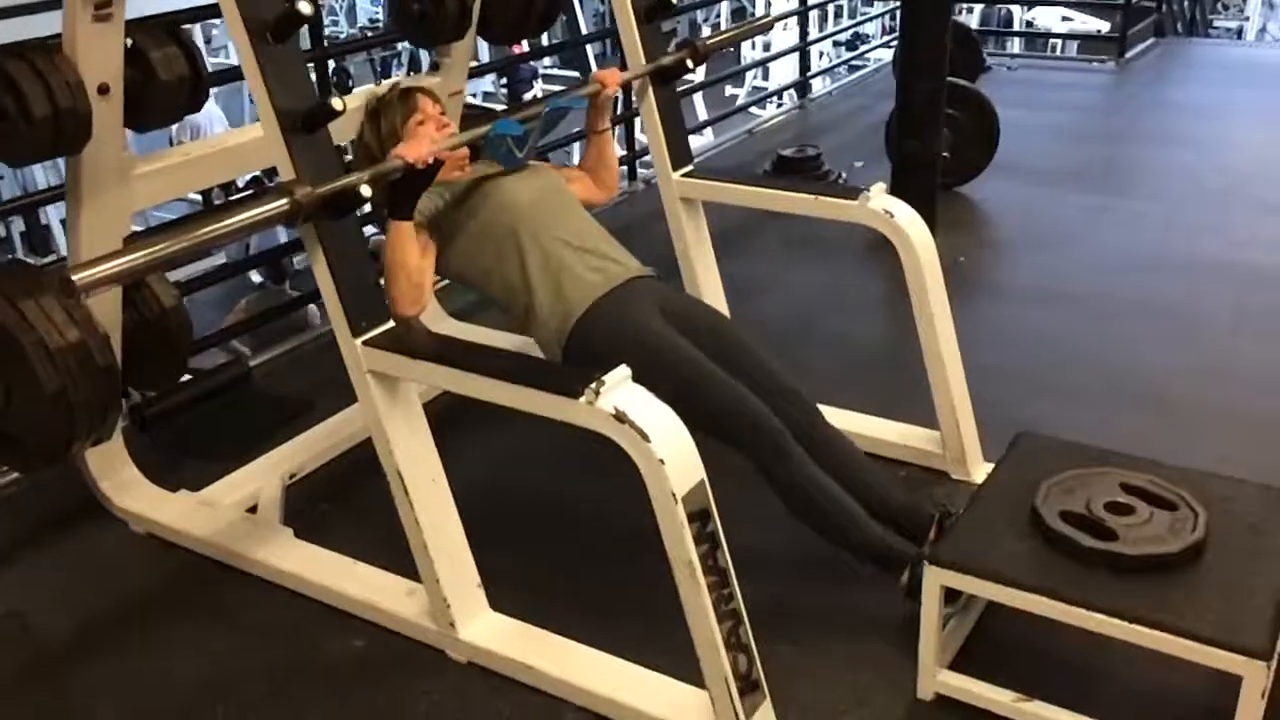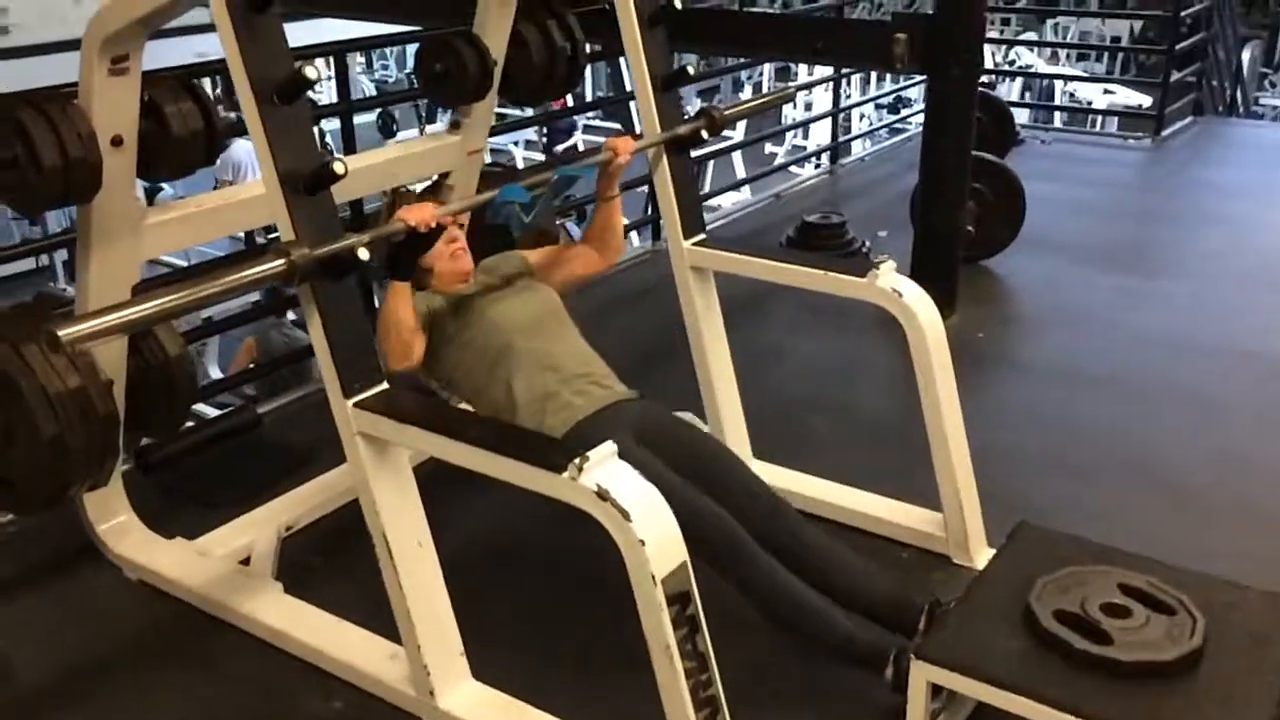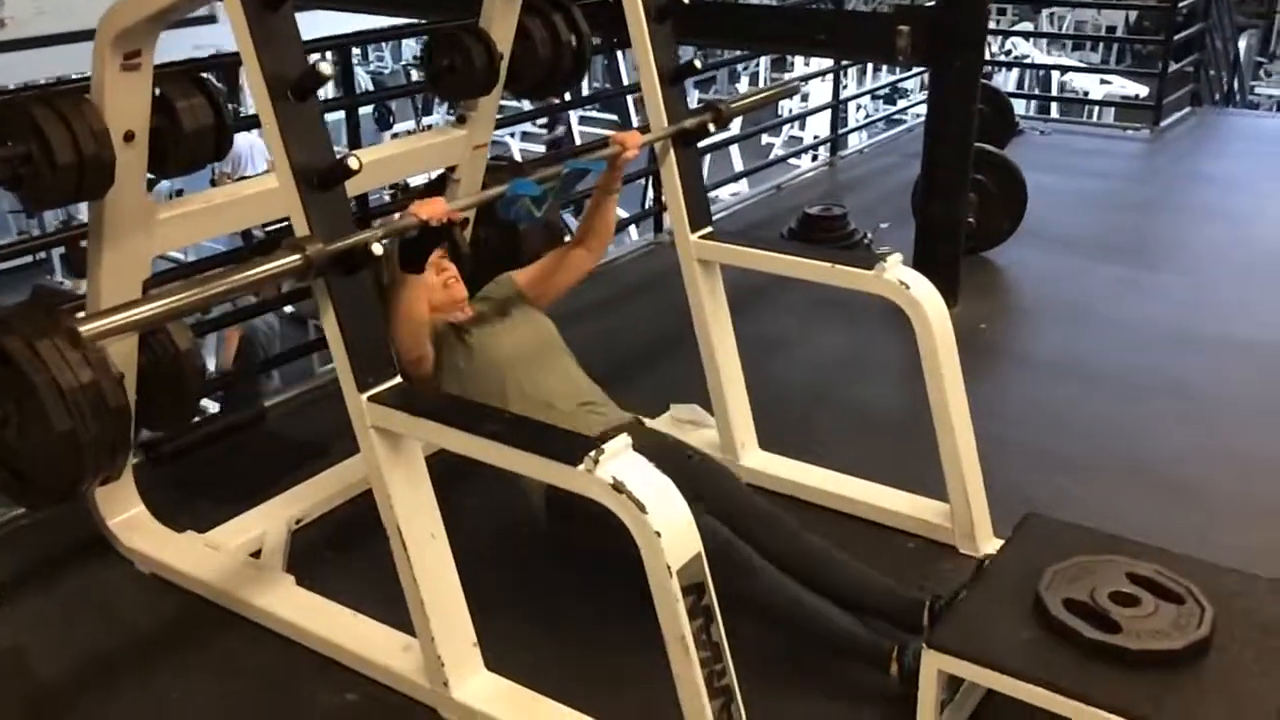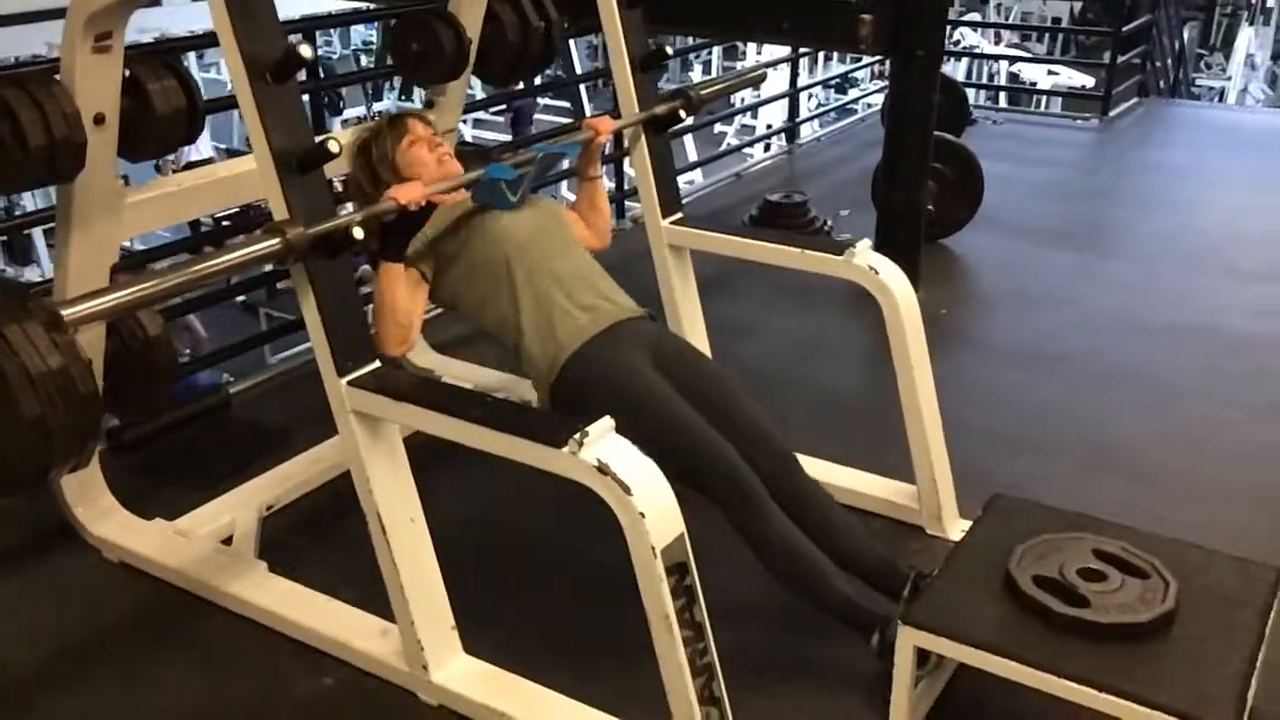
dt=0.5s
person 1, frame 1
left shoulder: (502, 168)
right shoulder: (430, 211)
left elbow: (599, 186)
right elbow: (407, 305)
left wrist: (598, 112)
right wrist: (401, 198)
left hip: (646, 292)
right hip: (594, 327)
left knee: (794, 411)
right knee: (760, 433)
left ankle: (927, 524)
right ankle: (910, 565)
person 1, frame 2
left shoulder: (505, 272)
right shoulder: (429, 321)
left elbow: (601, 253)
right elbow: (397, 359)
left wrist: (608, 182)
right wrist: (400, 260)
left hip: (631, 411)
right hip: (572, 444)
left knee: (772, 517)
right knee: (726, 542)
left ankle: (920, 617)
right ankle: (893, 660)
person 1, frame 3
left shoulder: (500, 301)
right shoulder: (435, 357)
left elbow: (584, 250)
right elbow: (408, 346)
left wrist: (611, 178)
left hip: (627, 436)
left knee: (768, 526)
right knee: (726, 558)
left ankle: (926, 613)
right ankle: (899, 658)
person 1, frame 4
right shoulder: (422, 239)
left elbow: (596, 234)
right elbow: (395, 344)
left wrist: (590, 158)
right wrist: (393, 232)
left hip: (644, 335)
right hip: (585, 367)
left knee: (776, 465)
right knee: (737, 486)
left ankle: (903, 585)
right ankle: (882, 624)
